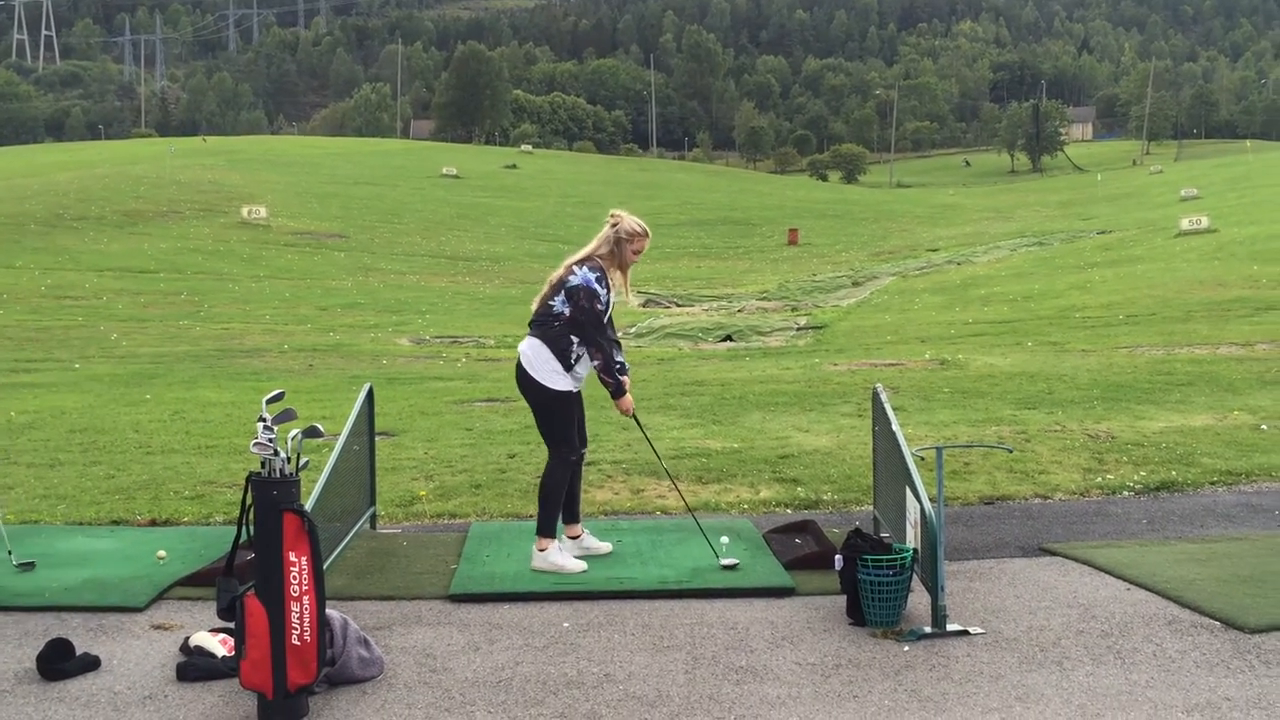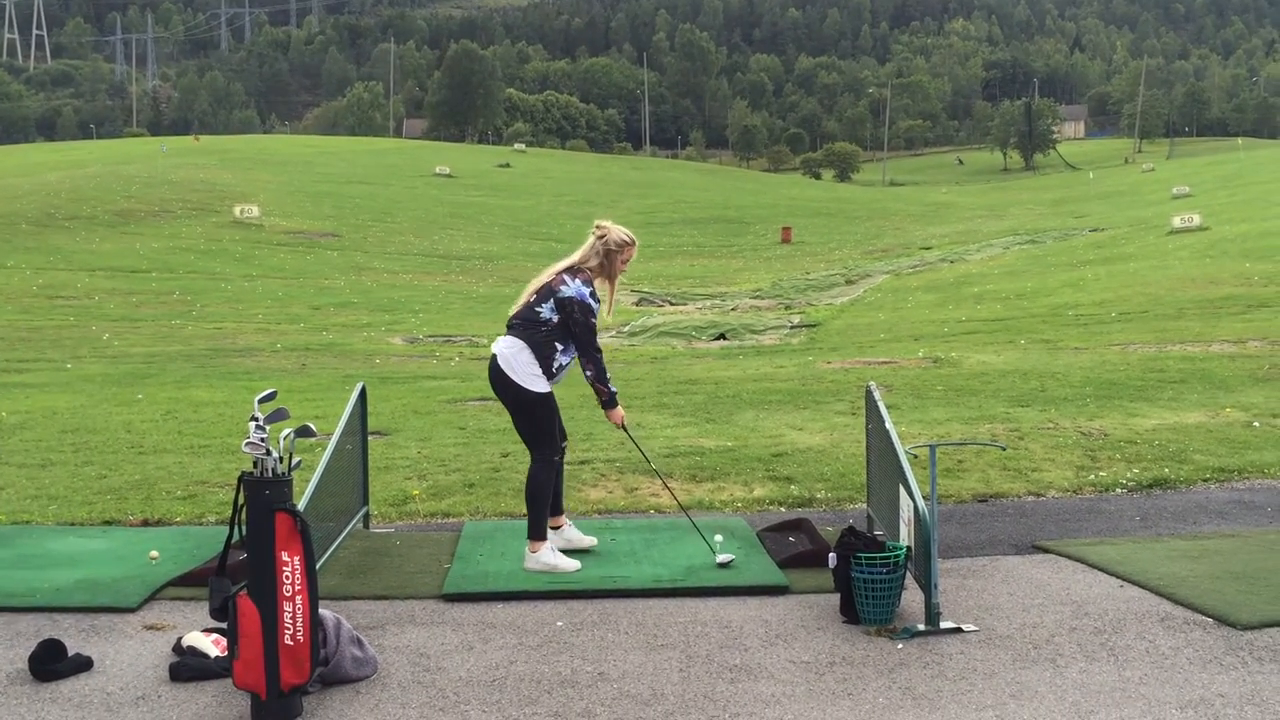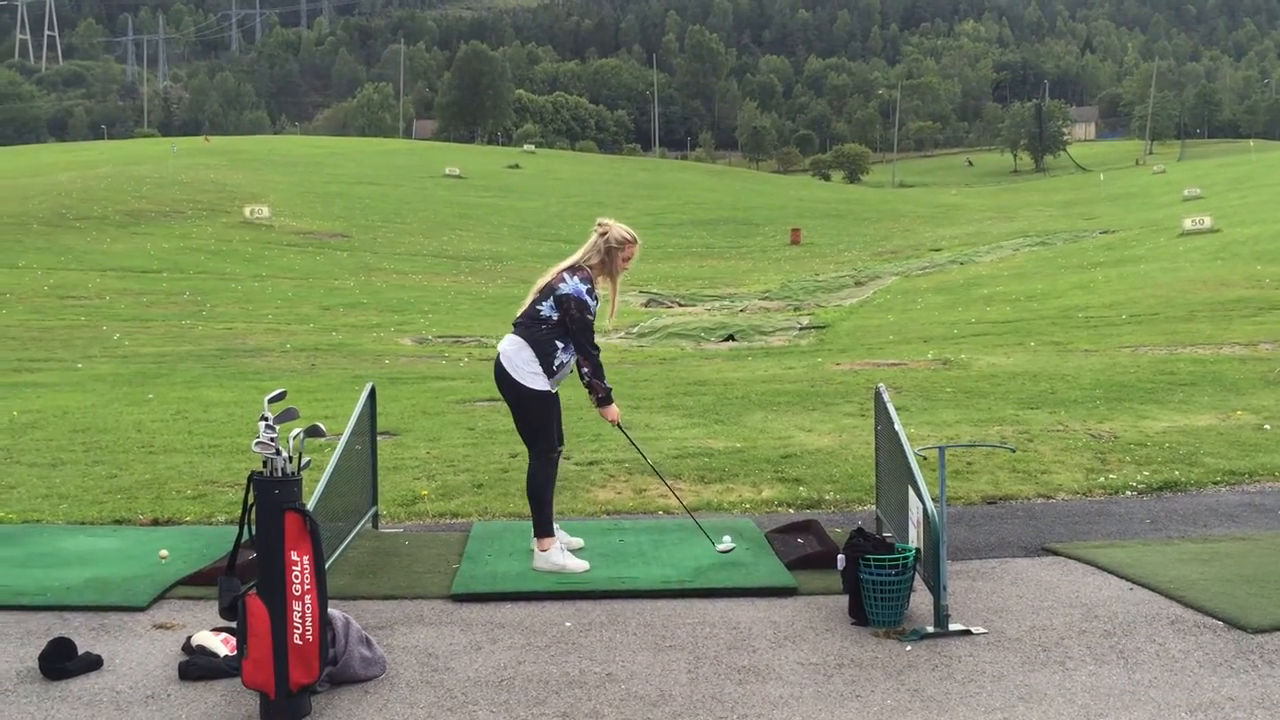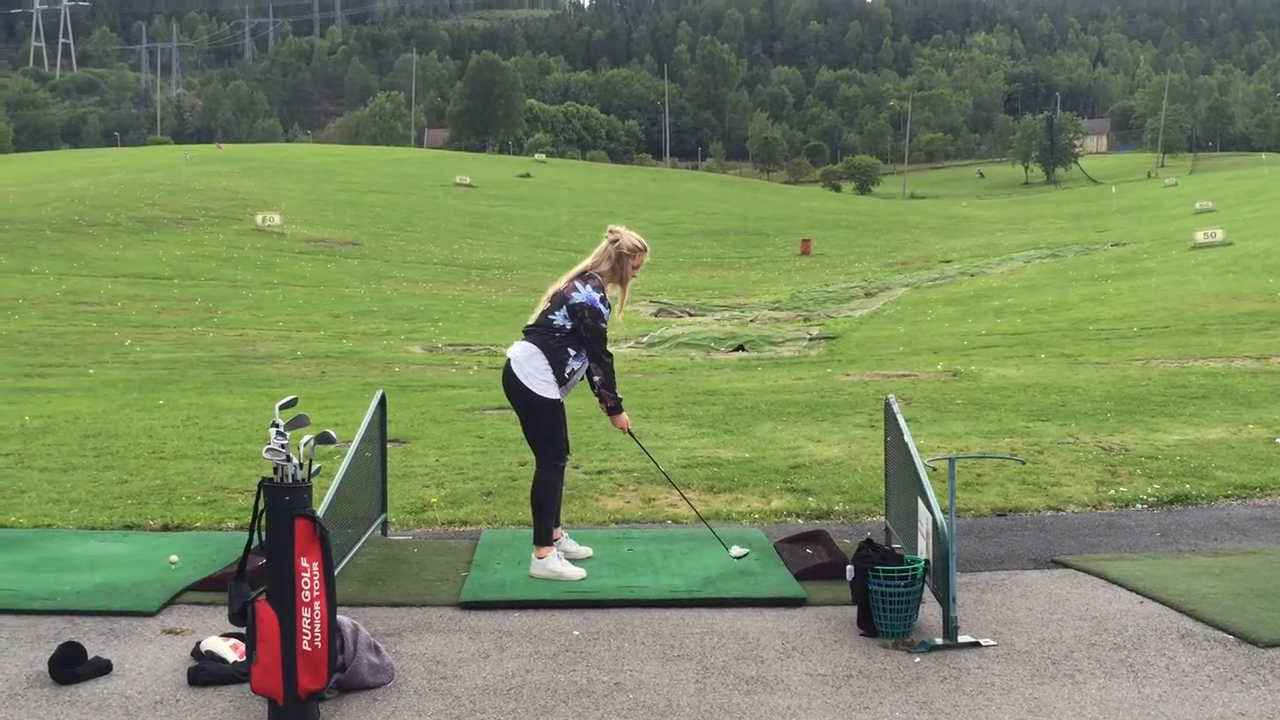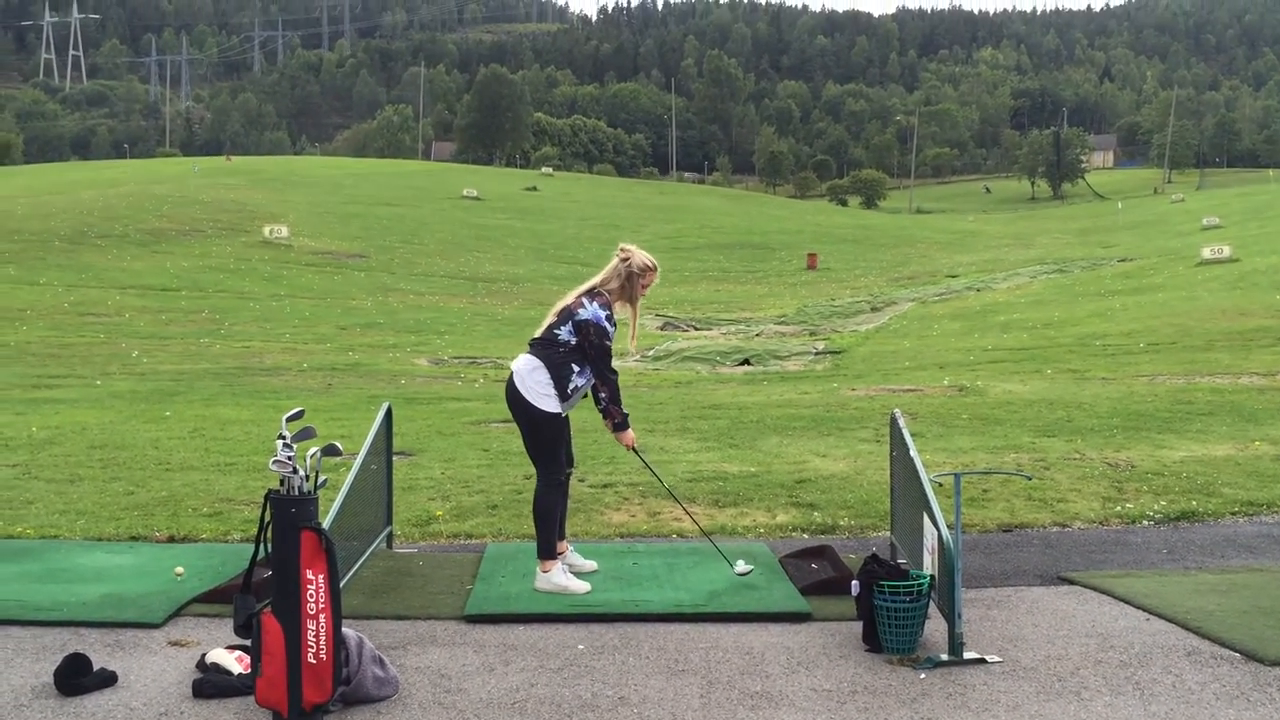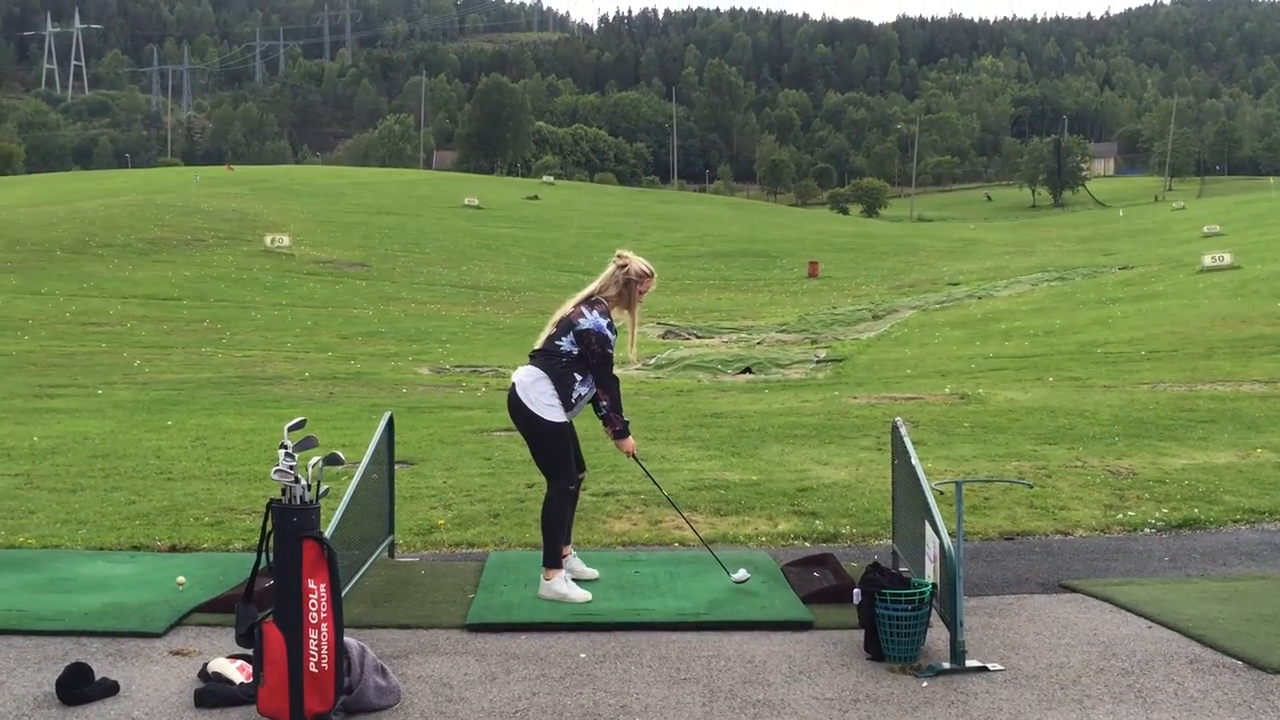
dt=0.4s
person 1, frame 1
left shoulder: (597, 275)
right shoulder: (590, 278)
left elbow: (605, 332)
right elbow: (594, 340)
left wrist: (621, 373)
right wrist: (617, 391)
left hip: (560, 372)
right hip: (544, 371)
left knee: (575, 450)
right knee: (563, 453)
left ankle: (574, 534)
right ankle: (545, 547)
person 1, frame 2
left shoulder: (572, 278)
right shoulder: (580, 291)
left elbow: (582, 347)
right elbow: (589, 352)
left wrist: (606, 393)
right wrist: (610, 402)
left hip: (514, 367)
right hip: (520, 372)
left knee: (555, 444)
right knee: (546, 453)
left ankle: (558, 527)
right ankle: (537, 549)
person 1, frame 3
left shoulder: (576, 278)
right shoulder: (578, 288)
left elbow: (578, 345)
right elbow: (586, 348)
left wrist: (596, 392)
right wrist: (604, 399)
left hip: (531, 370)
right hip: (523, 370)
left knee: (553, 448)
right knee: (543, 453)
left ankle: (546, 530)
right ankle: (546, 549)
person 1, frame 4
left shoulder: (586, 286)
right shoulder: (591, 295)
left elbow: (588, 353)
right elbow: (599, 355)
left wrist: (604, 398)
right wrist: (614, 407)
left hip: (532, 376)
right hip: (533, 379)
left knee: (558, 457)
right knee: (550, 461)
left ankle: (554, 537)
right ankle: (543, 556)
person 1, frame 5
left shoulder: (593, 303)
right shoulder: (597, 312)
left elbow: (593, 369)
right elbow: (603, 372)
left wrist: (607, 414)
right wrist: (620, 423)
left hip: (541, 390)
right hip: (535, 392)
left knee: (562, 470)
right knee: (552, 474)
left ankle: (560, 550)
right ankle: (548, 569)
person 1, frame 6
left shoulder: (590, 310)
right shoulder: (596, 321)
left elbow: (593, 377)
right elbow: (605, 380)
left wrist: (608, 420)
right wrist: (620, 430)
left hip: (537, 399)
right hip: (539, 403)
left knee: (573, 474)
right knee: (563, 482)
left ankle: (564, 555)
right ankle: (552, 577)
